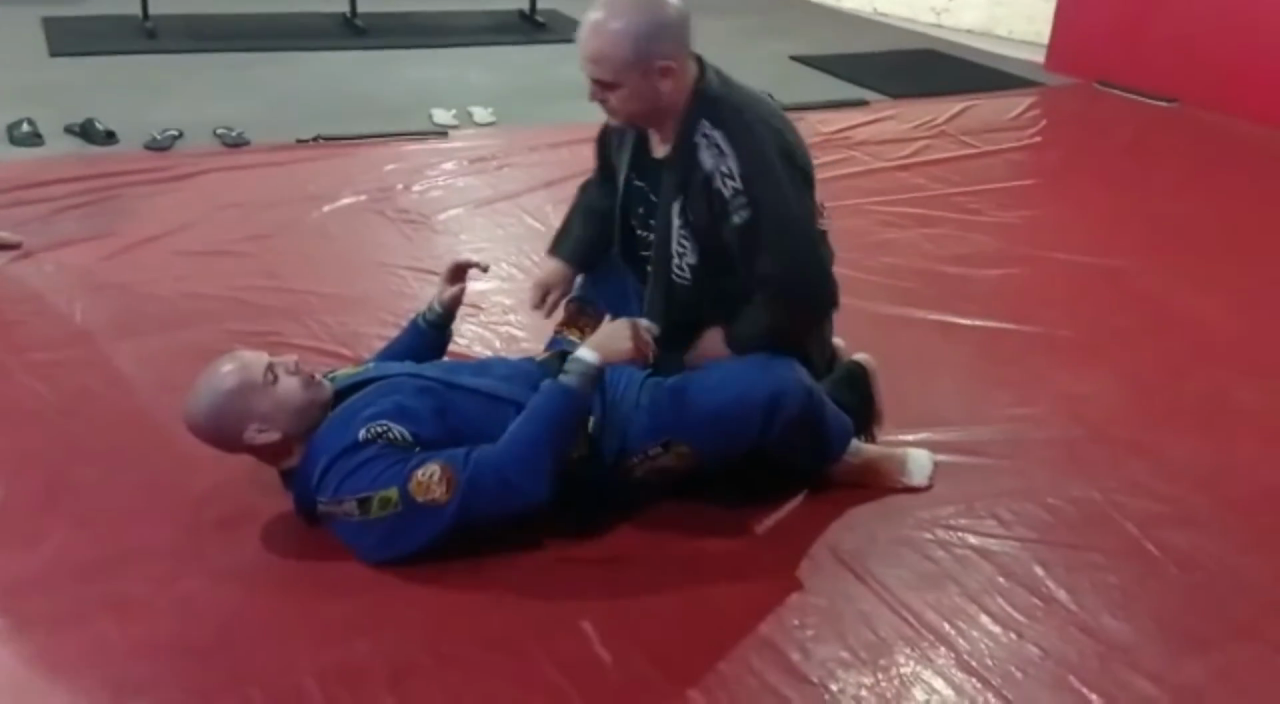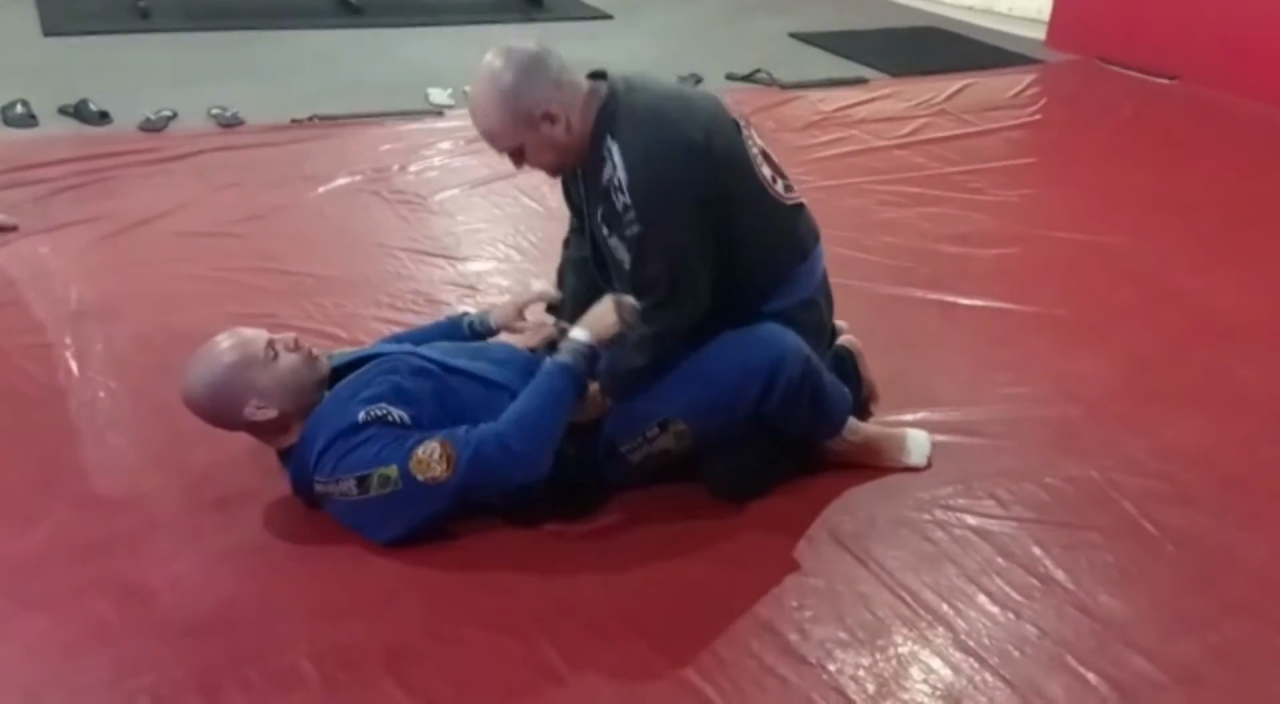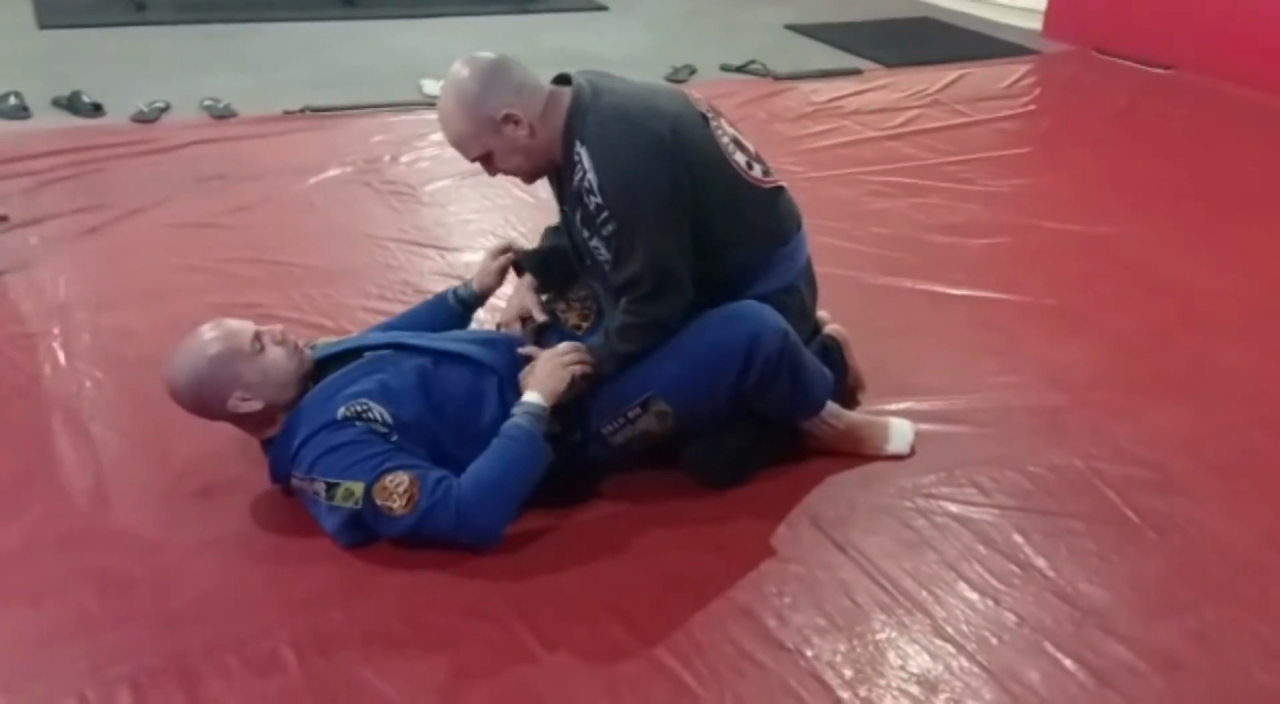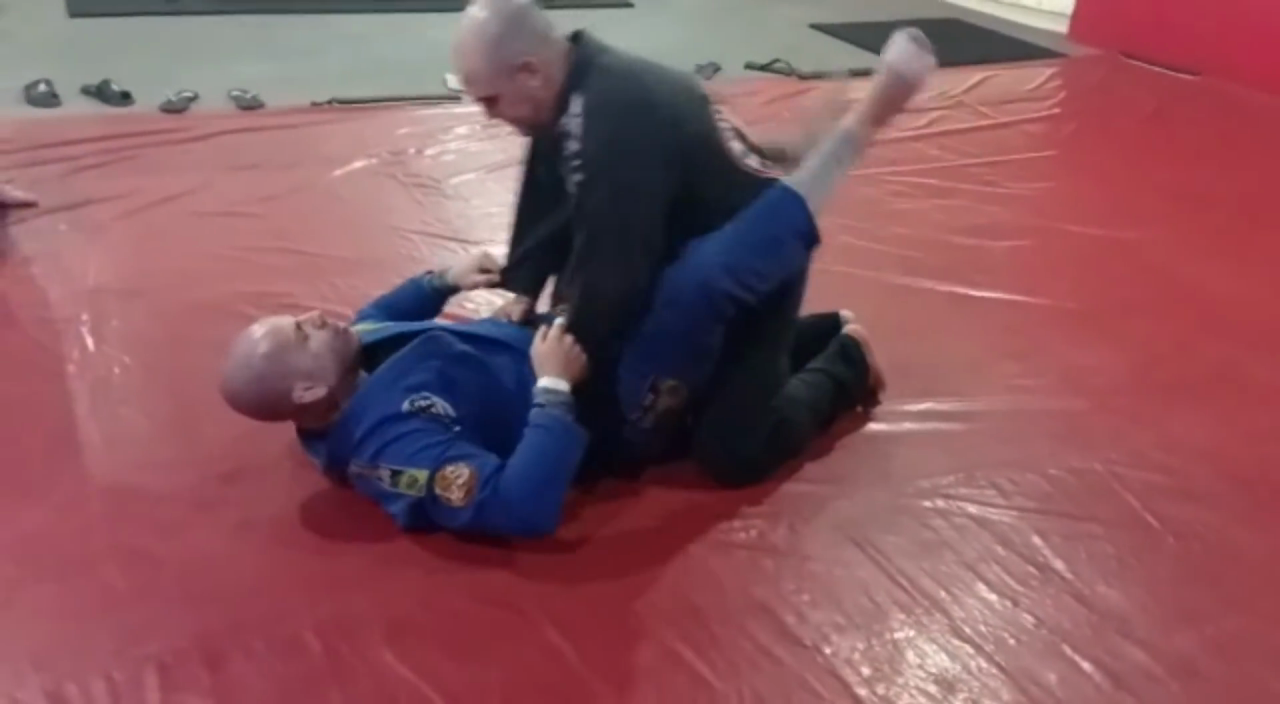
dt=1s
person 1, frame 1
left shoulder: (325, 408)
right shoulder: (356, 481)
right elbow: (510, 479)
left wrist: (437, 311)
right wrist: (593, 361)
left hip: (557, 374)
right hip: (596, 443)
right knee: (776, 384)
right ankle: (847, 460)
person 1, frame 2
left shoulder: (326, 387)
right shoulder: (354, 459)
left elbow: (401, 348)
right elbow: (512, 454)
left wrist: (487, 321)
right wrist: (582, 342)
left hip: (542, 372)
right hip: (588, 437)
right knee: (771, 354)
left ankle: (807, 348)
right ankle: (847, 437)
person 1, frame 3
left shoulder: (316, 375)
right shoulder: (333, 454)
left elbow: (389, 338)
right elbow: (473, 514)
left wrist: (470, 292)
right wrist: (538, 403)
left hip: (537, 359)
right hip: (570, 424)
right knee: (750, 332)
left ankle: (793, 352)
right ankle: (830, 424)
person 1, frame 4
left shoulder: (354, 363)
right shoulder: (398, 441)
left elbow: (365, 324)
right elbow: (524, 509)
left wrist: (444, 279)
right wrist: (554, 388)
left hip: (560, 348)
right knee: (704, 275)
left ankle: (821, 351)
right ankle: (860, 122)
person 2, frame 1
left shoulder: (748, 151)
right shoulder: (634, 113)
left elbow: (806, 292)
right elbow: (606, 189)
left wrist: (732, 344)
right wrist: (565, 257)
person 2, frame 2
left shoulder: (649, 161)
right shoulder: (602, 112)
left elbow: (671, 305)
right elbow: (588, 238)
left wrist: (608, 388)
right wrist: (563, 325)
left hip: (772, 300)
right hip: (718, 282)
left knee: (734, 470)
left ankle: (838, 378)
right ankle: (817, 362)
person 2, frame 3
left shoulder: (620, 156)
right shoulder: (580, 104)
left elbow: (653, 299)
right elbow: (580, 226)
right wrist: (535, 277)
left hip: (759, 280)
right hip: (702, 265)
left knee: (714, 457)
left ankle: (823, 366)
right ankle: (795, 342)
person 2, frame 4
left shoulder: (615, 118)
right shoulder: (577, 84)
left elbow: (610, 265)
right elbow: (547, 204)
right wrist: (524, 292)
right hip: (685, 254)
left knee: (733, 454)
left ankle: (840, 367)
